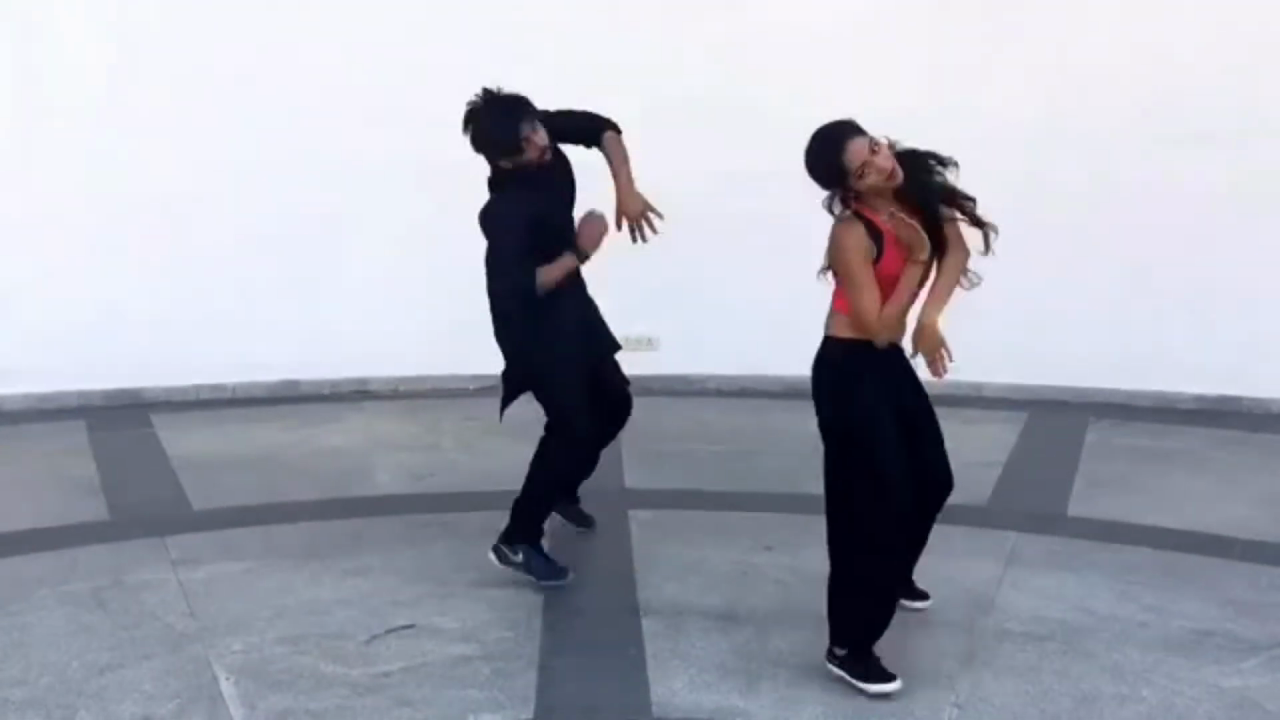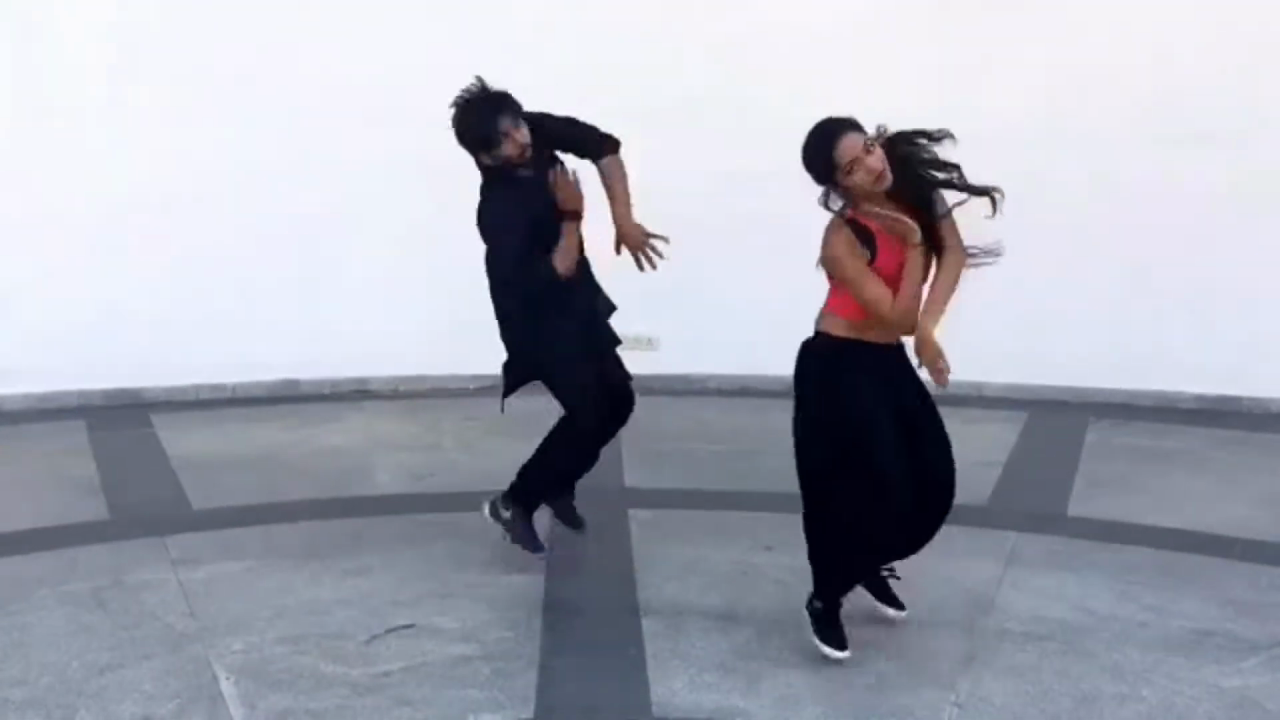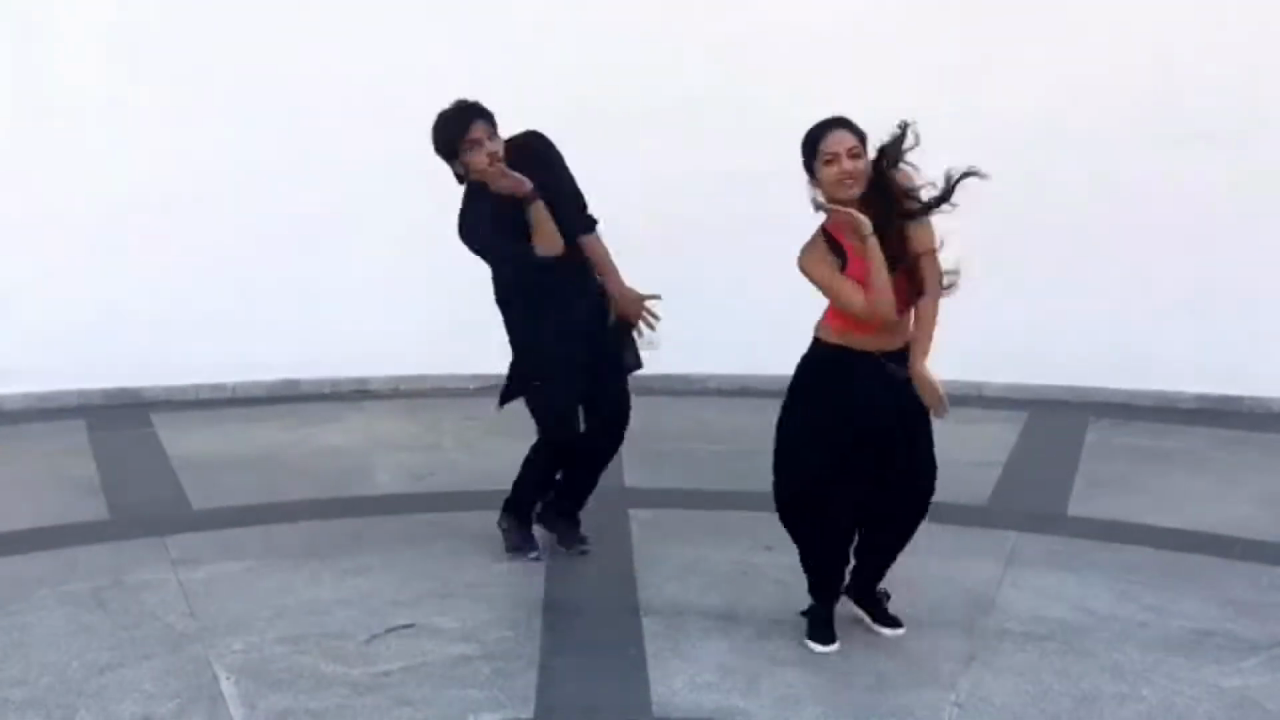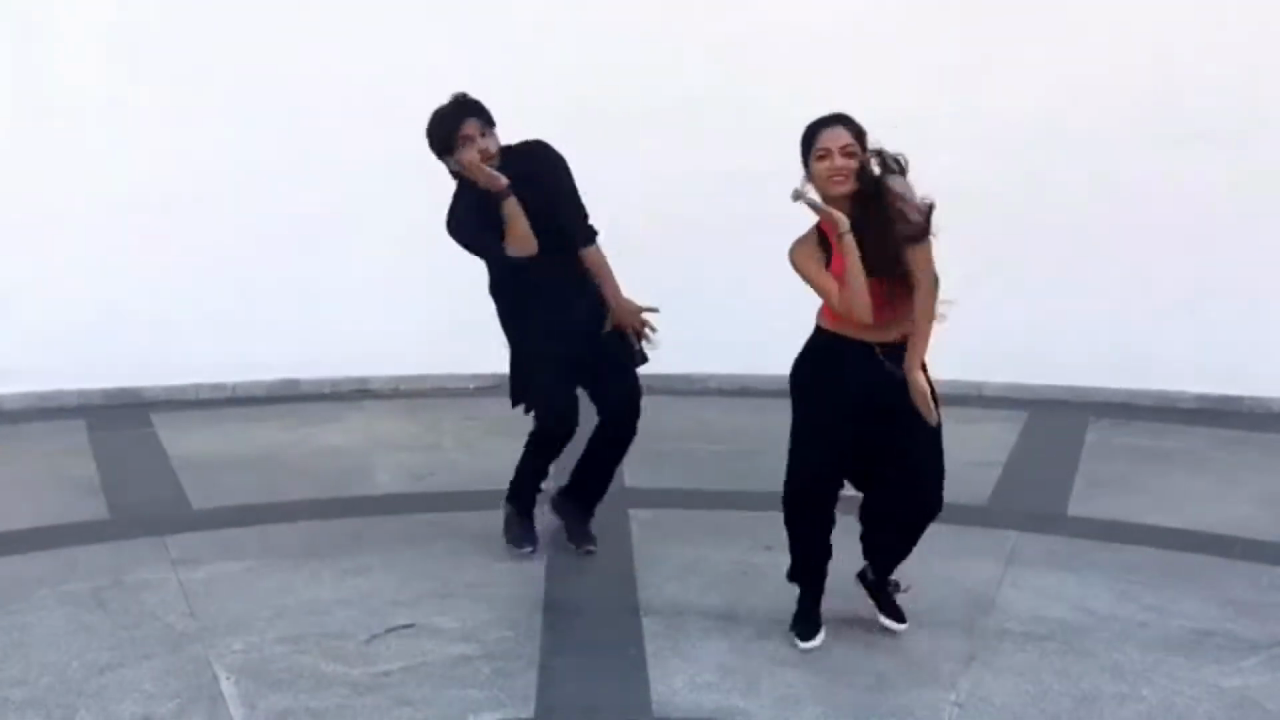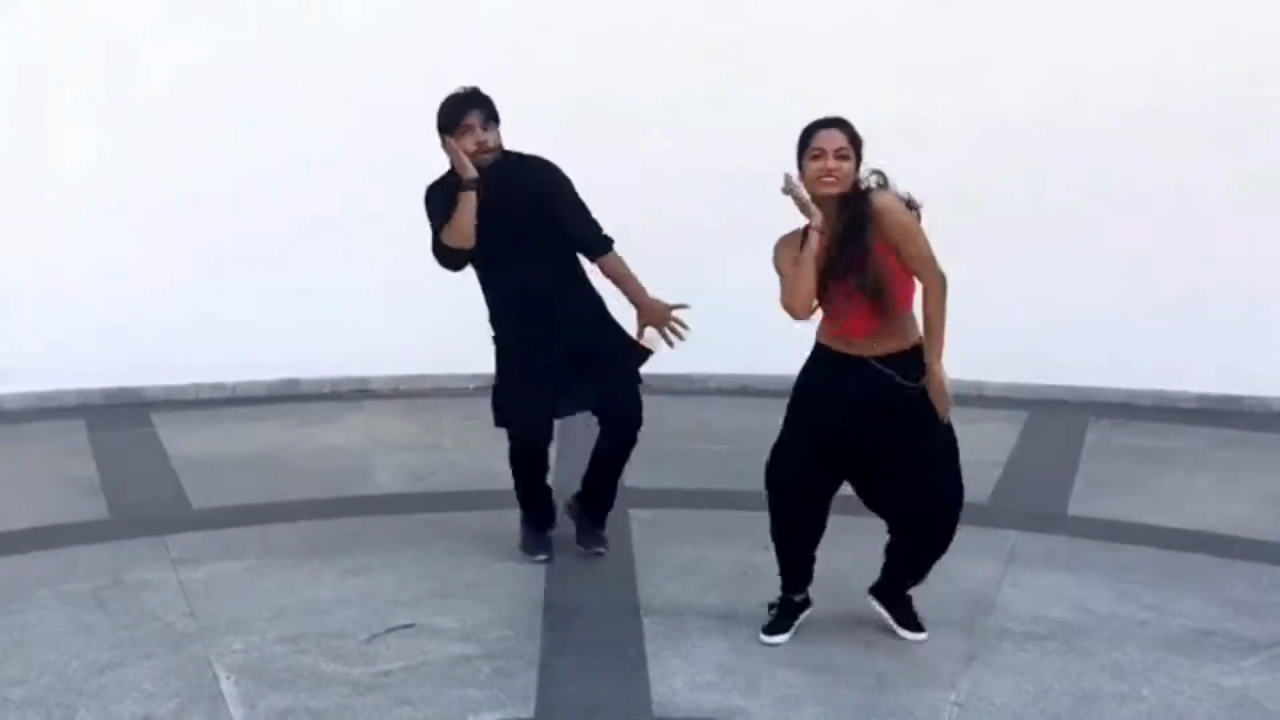
dt=0.1s
person 1, frame 1
left shoulder: (916, 188)
right shoulder: (851, 236)
left elbow: (956, 250)
right elbow: (881, 327)
left wrist: (930, 315)
right wrist: (916, 258)
left hip: (891, 366)
right hip: (848, 374)
left knee: (929, 479)
right knee: (876, 500)
left ankle: (891, 578)
right ankle: (850, 645)
person 1, frame 2
left shoulder: (919, 182)
right shoulder: (841, 242)
left elbow: (953, 252)
right elbow: (898, 317)
left wrist: (930, 328)
right wrist: (907, 241)
left hip: (888, 361)
right hip: (835, 367)
left knee: (933, 482)
right knee: (866, 492)
left ankle: (874, 565)
right ankle: (825, 601)
person 1, frame 3
left shoulder: (897, 196)
right shoulder: (817, 253)
left elbow: (931, 283)
right elbow: (881, 314)
left wrist: (919, 361)
right wrist: (868, 239)
left hip: (892, 370)
right hip: (833, 372)
left knee: (906, 493)
right knee: (813, 489)
left ankle: (865, 587)
right ankle: (823, 600)
person 1, frame 4
left shoulder: (894, 198)
right shoulder: (808, 245)
left elbow: (926, 283)
right elbow: (858, 310)
left wrist: (915, 365)
right wrist: (842, 231)
left hip: (897, 362)
right hip: (831, 362)
left knee: (919, 492)
right knee: (810, 483)
left ankle: (880, 576)
right ankle: (809, 593)
person 1, frame 5
left shoulder: (882, 209)
right shoulder: (792, 247)
left elbow: (934, 281)
right elbow: (798, 307)
left wrist: (935, 366)
right wrist: (816, 233)
left hip: (904, 372)
right hip: (835, 374)
left knee: (937, 500)
right knee: (790, 481)
left ankle: (894, 589)
right ankle: (794, 593)
person 2, frame 1
left shoulder: (544, 162)
right shoulder: (505, 207)
left elbow: (601, 127)
right elbow: (518, 289)
left wrist: (626, 190)
right wrist: (577, 253)
left hip: (572, 307)
right hip: (531, 322)
left knee: (613, 404)
right knee: (576, 423)
left ankle: (559, 494)
right ankle: (519, 540)
person 2, frame 2
left shoulder: (538, 132)
right shoulder: (497, 208)
left elbow: (603, 144)
right elbow: (552, 277)
left wrist: (625, 219)
right wrist: (571, 217)
left hip: (577, 302)
right hip: (535, 317)
left knee: (617, 399)
right knee: (588, 414)
left ankle: (556, 486)
right ankle: (516, 503)
person 2, frame 3
left shoulder: (531, 151)
right shoulder: (478, 220)
left elbow: (581, 224)
right elbow: (549, 259)
left wrist: (619, 291)
right wrist: (530, 199)
left hip: (588, 310)
right hip: (540, 326)
left knee: (611, 421)
right knee: (560, 433)
left ankle: (560, 509)
right ankle: (517, 513)
person 2, frame 4
left shoulder: (539, 160)
right shoulder: (465, 214)
left elbow: (581, 234)
right elbow: (523, 262)
left wrist: (617, 301)
right wrist: (504, 194)
left hip: (587, 310)
right hip: (534, 322)
left knee: (622, 413)
right knee: (557, 423)
left ankle: (574, 504)
right ankle: (520, 505)
person 2, frame 5
left shoulder: (536, 173)
right shoulder: (444, 195)
left elbow: (592, 242)
right elbow: (453, 257)
left wrist: (643, 301)
right wrist: (468, 184)
left hip: (580, 317)
right hip: (520, 332)
left knee: (623, 416)
right knee: (528, 434)
left ankle: (589, 509)
right ankle: (536, 518)
